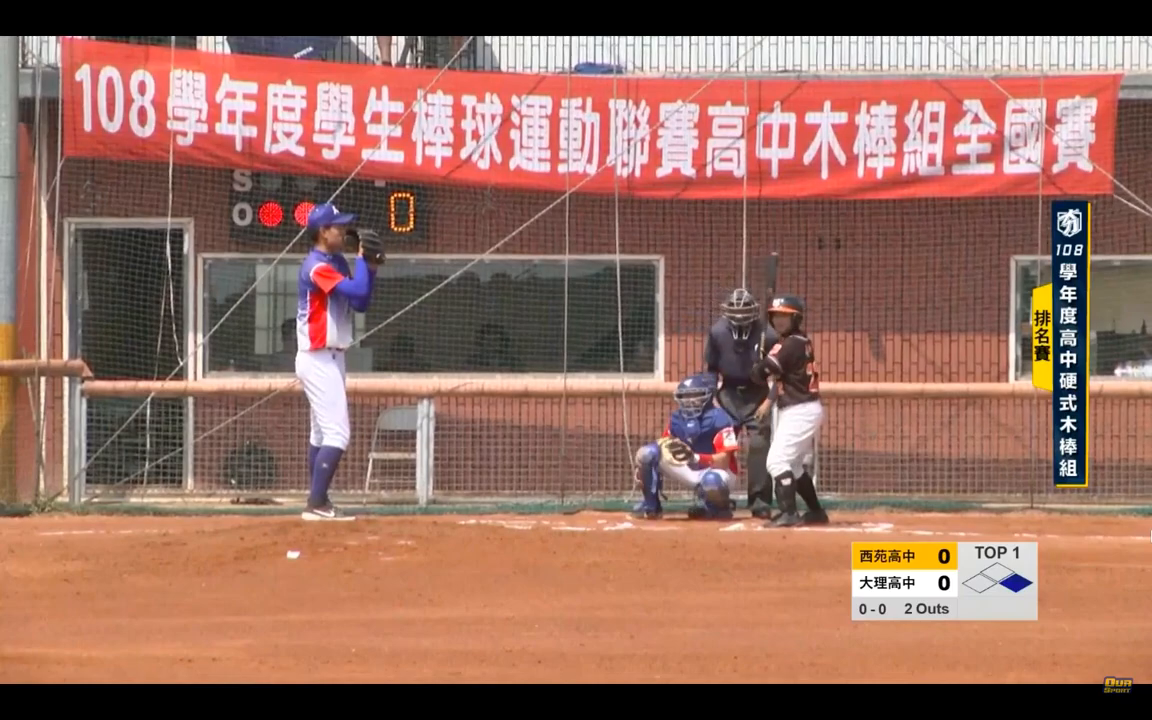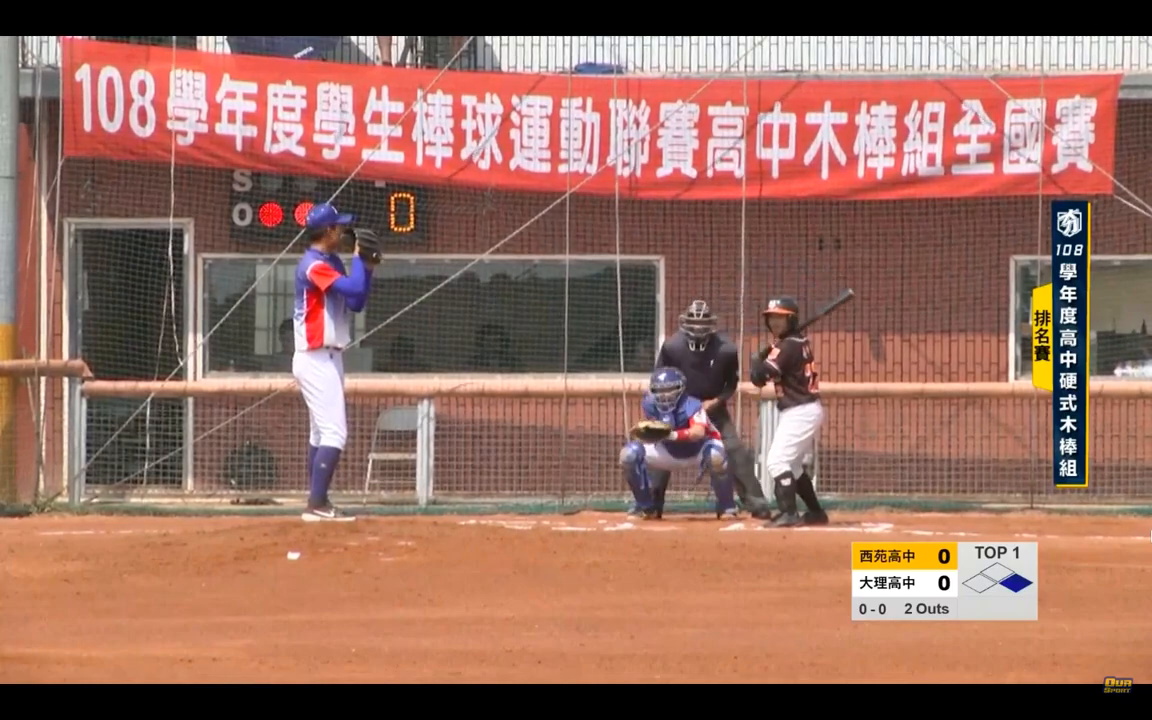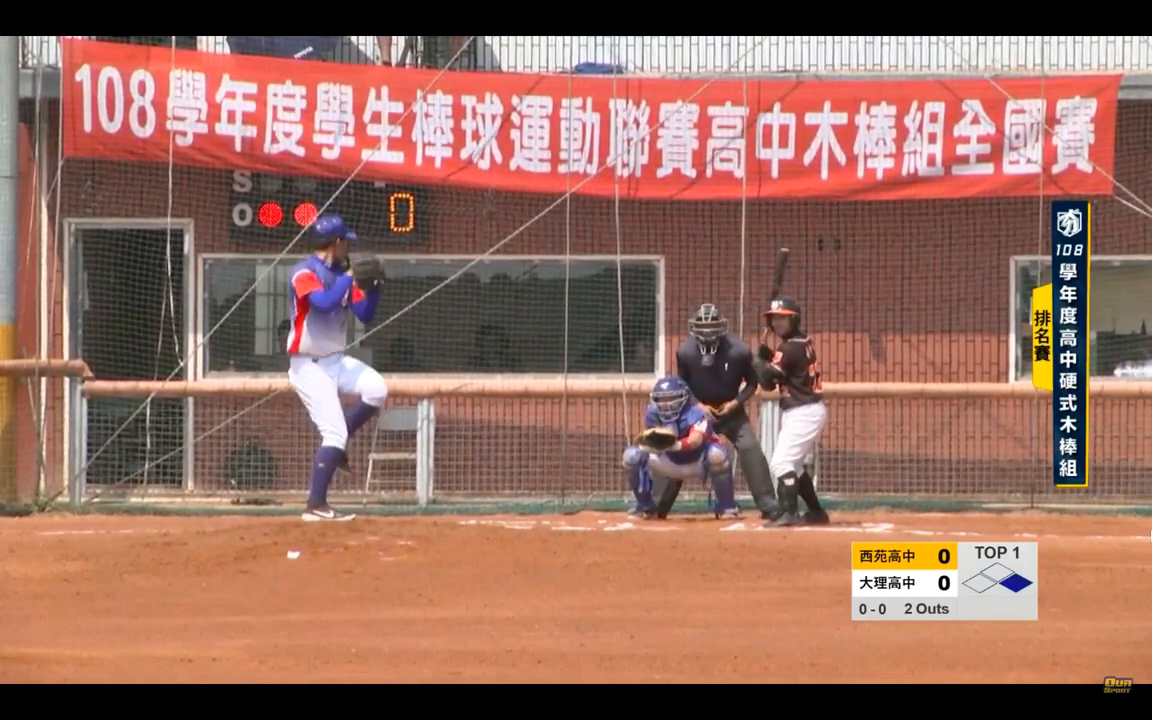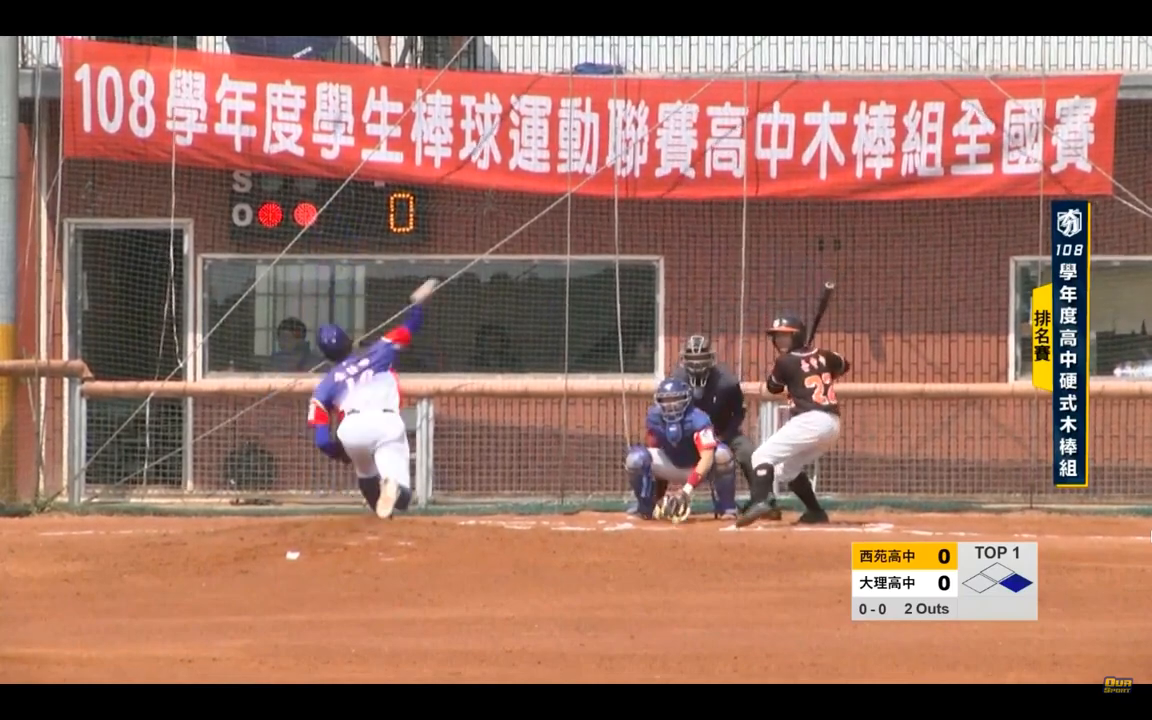
dt=0.7s
person 1, frame 1
left shoulder: (338, 263)
right shoulder: (317, 266)
left elbow: (361, 304)
right elbow: (358, 291)
left wrist: (371, 268)
right wrist: (361, 259)
left hip: (330, 359)
right hip: (319, 361)
left knee: (322, 433)
right knee: (337, 434)
left ankle: (319, 502)
right ankle: (316, 505)
person 1, frame 2
left shoulder: (332, 263)
right shoulder: (314, 265)
left elbow: (356, 303)
right elbow: (354, 289)
left wrist: (367, 267)
right wrist: (357, 257)
left hip: (328, 359)
right hip: (316, 360)
left knee: (321, 433)
right knee: (334, 433)
left ankle: (319, 502)
right ankle: (316, 505)
person 1, frame 3
left shoulder: (343, 274)
right shoulder: (305, 273)
left elbow: (365, 311)
right elbow: (323, 304)
left wrist: (372, 287)
right wrist: (348, 278)
left hip: (337, 360)
right hip: (308, 366)
left knee: (377, 389)
right knee: (335, 433)
left ankle: (336, 448)
right ankle: (316, 507)
person 1, frame 4
left shoulder: (324, 387)
right shoulder: (373, 355)
left elbow: (322, 442)
right elbow: (408, 328)
left wrist: (343, 455)
right wrist: (418, 302)
left hip: (352, 432)
right hip: (388, 426)
left knee: (365, 474)
right knee: (400, 494)
right ankle: (391, 486)
person 2, frame 1
left shoulder: (789, 343)
right shoulder: (801, 341)
left elbow: (760, 373)
right elbow: (782, 367)
left wrist: (762, 358)
right wrist: (769, 357)
left hip: (799, 412)
right hip: (805, 410)
left knee: (777, 461)
right knee: (793, 464)
left ankle: (788, 513)
right ankle: (815, 511)
person 2, frame 2
left shoulder: (787, 346)
right shoulder: (799, 341)
left elbow: (759, 377)
left wrist: (758, 359)
right wrist: (768, 357)
left hip: (799, 412)
right hip: (806, 410)
left knee: (777, 461)
right knee: (793, 465)
left ankle: (788, 513)
right ankle: (815, 511)
person 2, frame 3
left shoulder: (790, 347)
right shoulder: (802, 341)
left elbow: (767, 381)
left wrist: (760, 359)
right wrist: (770, 356)
left hip: (803, 412)
right hip: (807, 411)
left knee: (781, 462)
right knee: (794, 464)
left ankle: (788, 514)
right ankle: (816, 512)
person 2, frame 4
left shoulder: (785, 362)
right shoulder: (822, 355)
left elbow: (773, 387)
right elbow: (844, 366)
left hip: (811, 421)
right hip: (831, 423)
left knee: (763, 456)
right knee: (788, 468)
left ankle: (760, 502)
right ankle: (815, 512)
person 3, frame 1
left shoulder: (768, 335)
right shoulder: (717, 332)
right elbow: (712, 368)
left wrist: (770, 400)
right wrist: (714, 397)
left hip: (757, 396)
right hip: (728, 395)
left knee: (759, 446)
left ankle: (759, 501)
person 3, frame 2
left shoulder: (725, 349)
right shoulder: (672, 346)
left elbow: (732, 384)
left wrist: (715, 401)
left hip: (715, 405)
left knee: (736, 449)
left ankle: (756, 502)
right ankle: (653, 504)
person 3, frame 3
left shoulder: (739, 350)
right shoulder: (685, 351)
left elbow: (753, 383)
right elbow: (683, 384)
left wrist: (736, 402)
right wrist: (698, 404)
left hip: (732, 409)
left knee: (750, 449)
left ankle: (769, 506)
person 3, frame 4
left shoulder: (727, 381)
right shoulder: (677, 379)
left elbow: (739, 413)
left wrist: (722, 438)
left hip: (723, 431)
left knee: (750, 454)
left ankle: (768, 504)
person 4, frame 1
left shoulder: (718, 418)
right shoulder: (677, 417)
left elbow: (724, 459)
left wrist: (695, 458)
left hip: (716, 470)
right hip: (688, 470)
left knee: (711, 482)
right knee: (646, 453)
left ankle: (720, 508)
right ankle: (652, 507)
person 4, frame 2
left shoulder: (691, 405)
right shoulder: (650, 405)
left elbow: (699, 433)
left wrist: (673, 435)
left hip: (698, 449)
right hip: (669, 451)
left knee: (716, 456)
right knee: (629, 454)
left ankle: (726, 507)
right ankle: (645, 507)
person 4, frame 3
left shoulder: (695, 414)
right shoulder: (652, 414)
left elbow: (695, 440)
left wrist: (676, 446)
left hip: (699, 463)
right hip: (670, 463)
left knee: (717, 453)
right knee: (632, 455)
left ankle: (726, 507)
right ankle: (646, 507)
person 4, frame 4
left shoulder: (698, 419)
right shoulder: (654, 417)
left elbow: (707, 458)
right elbow: (653, 449)
left wrist: (688, 489)
left hip: (698, 467)
right hip: (671, 465)
left knee: (722, 454)
right knee: (635, 459)
left ankle: (726, 507)
right ankle: (646, 508)
